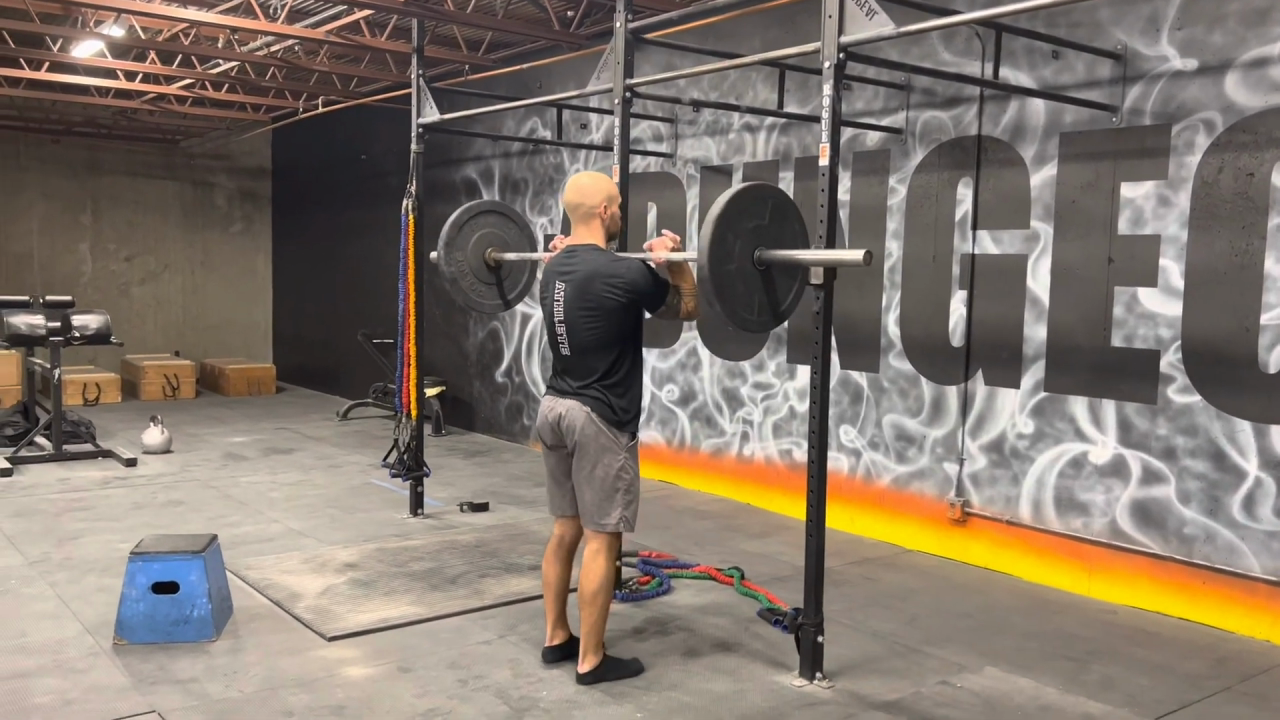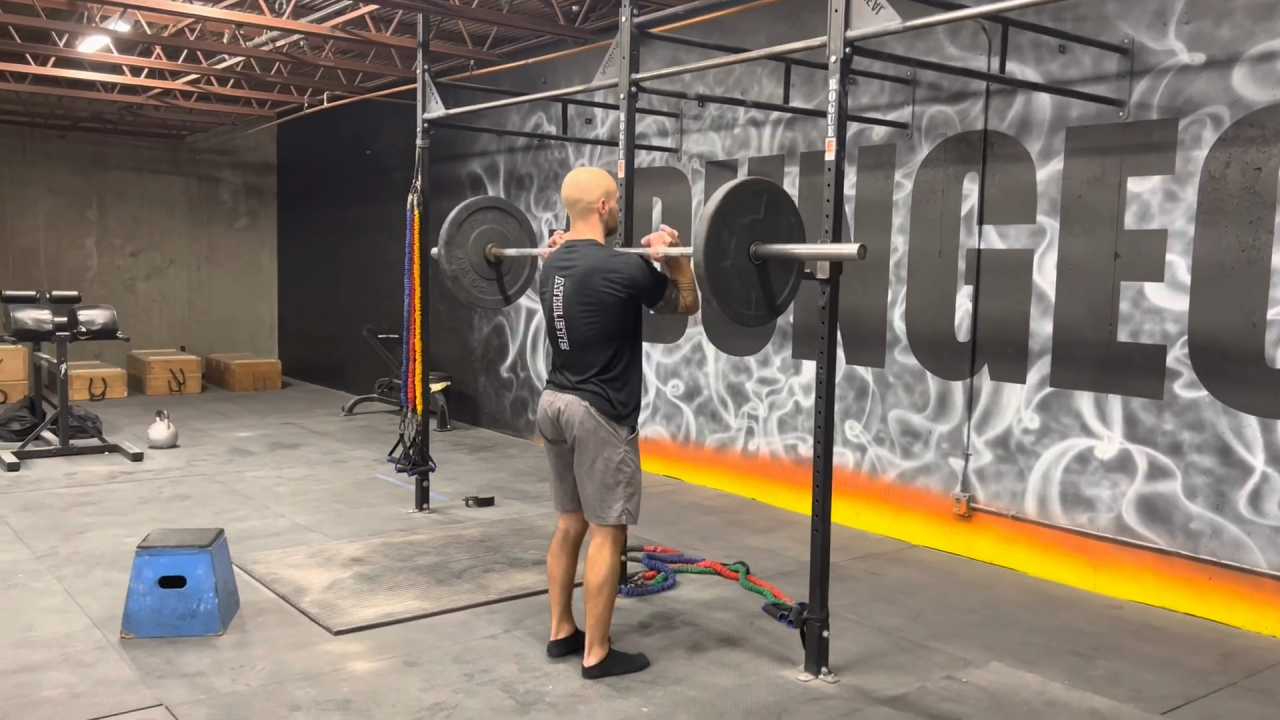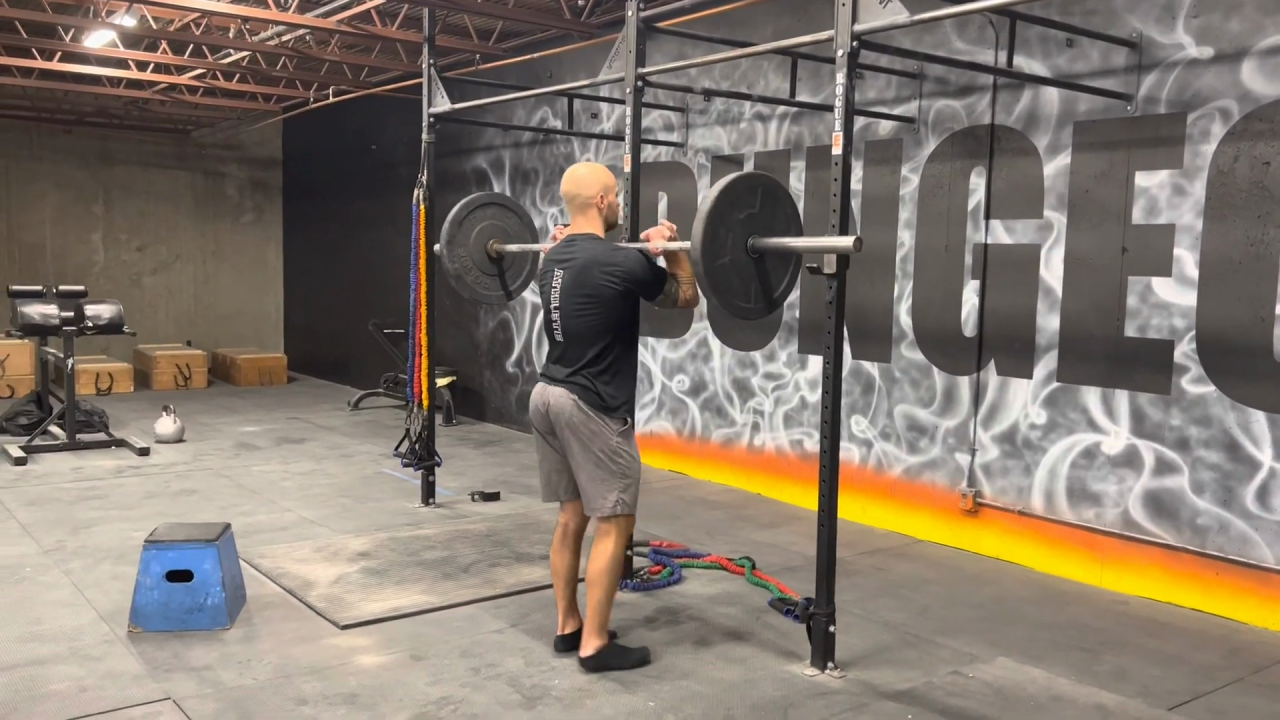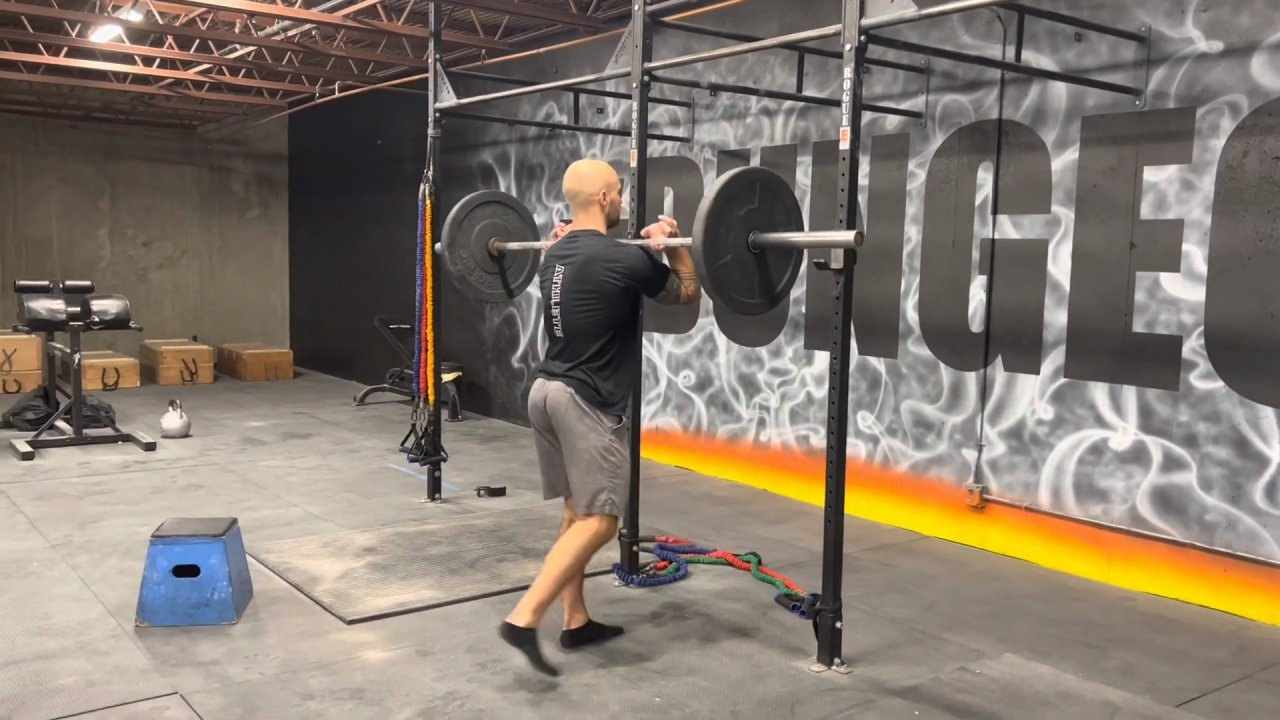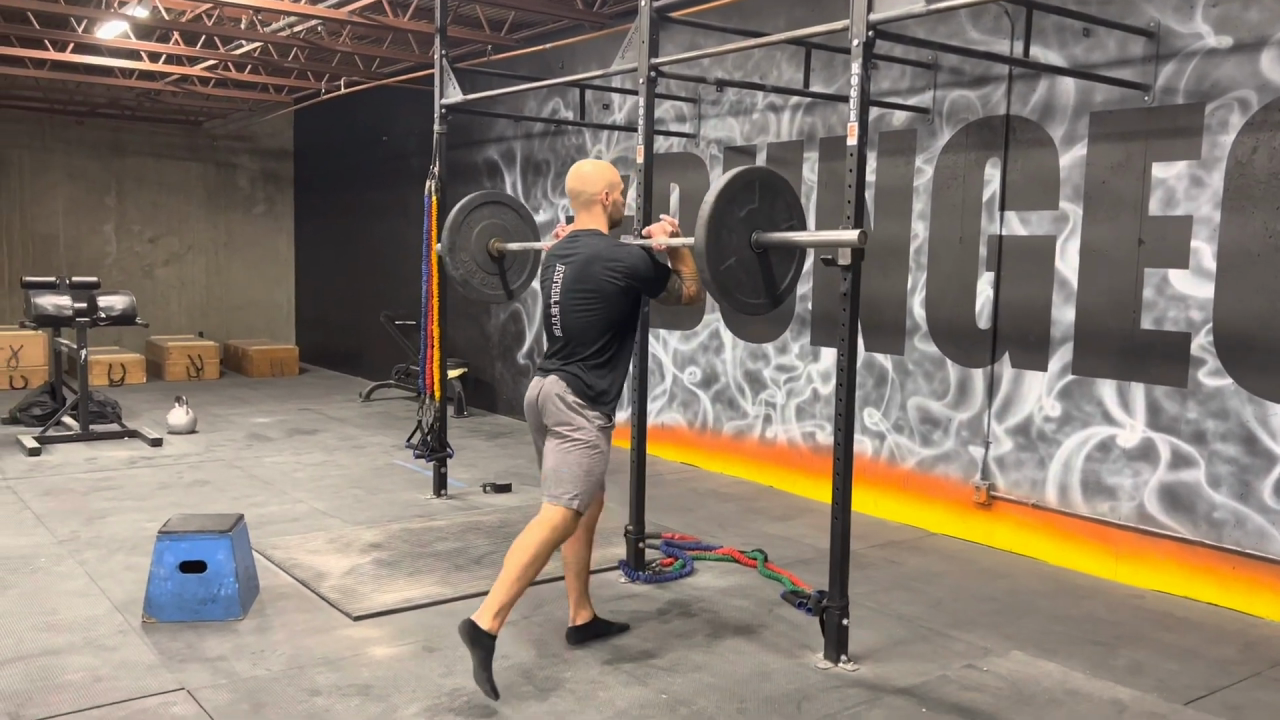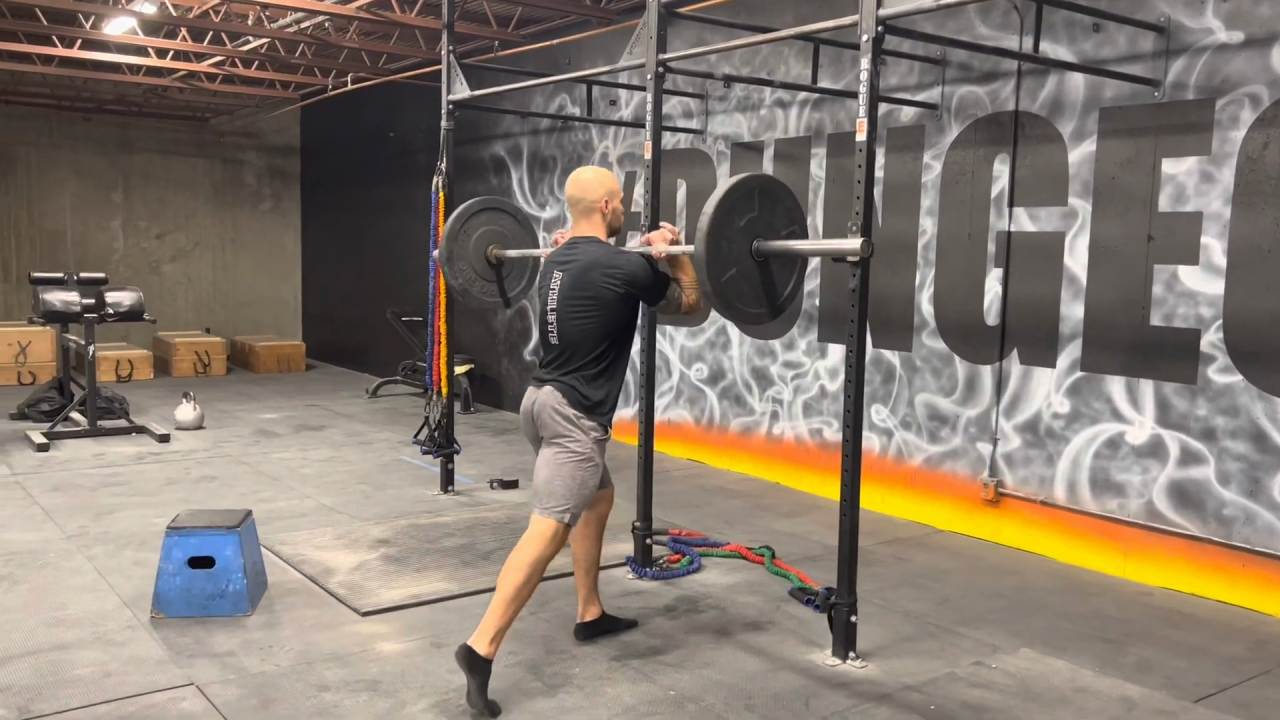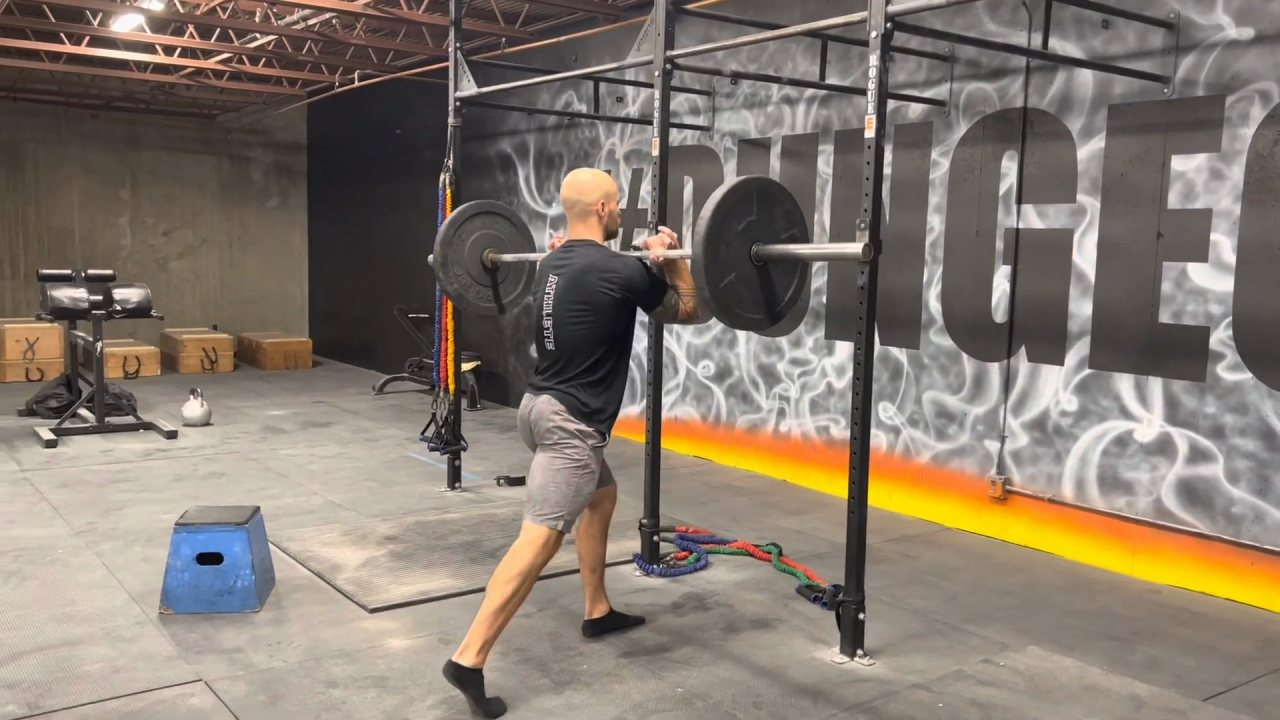
dt=0.2s
person 1, frame 1
left shoulder: (554, 268)
right shoulder: (625, 273)
right elbow: (687, 308)
right wrist: (674, 260)
left hip: (554, 409)
right hip: (600, 420)
left knee: (566, 530)
right knee: (601, 539)
left ankle: (556, 637)
right ankle: (591, 660)
person 1, frame 2
left shoulder: (552, 264)
right shoulder: (624, 269)
right elbow: (686, 303)
right wrist: (672, 254)
left hip: (554, 403)
right hip: (599, 414)
left knee: (571, 524)
right knee: (607, 533)
left ankle: (561, 632)
right ankle: (597, 654)
person 1, frame 3
left shoulder: (554, 258)
right shoulder: (622, 263)
right elbow: (686, 297)
right wrist: (671, 249)
left hip: (547, 395)
right hip: (591, 407)
left knee: (572, 516)
right knee: (614, 524)
left ankle: (568, 626)
right ankle: (595, 644)
person 1, frame 4
left shoulder: (556, 254)
right shoulder: (624, 258)
right elbow: (688, 292)
right wrist: (671, 244)
left hip: (546, 390)
right hip: (587, 401)
left knee: (577, 511)
right knee: (598, 520)
left ankle: (576, 621)
right ankle: (524, 618)
person 1, frame 5
left shoulder: (557, 254)
right shoulder: (625, 259)
right elbow: (690, 292)
right wrist: (673, 245)
left hip: (544, 389)
right hip: (579, 401)
left knee: (587, 505)
right knee: (559, 517)
left ankle: (581, 617)
right ankle: (486, 622)
person 1, frame 6
left shoulder: (556, 260)
right shoulder: (624, 266)
right elbow: (689, 301)
right wrist: (674, 251)
left hip: (542, 398)
right hip: (574, 412)
left knee: (597, 499)
right knee: (547, 530)
left ankle: (590, 613)
right ankle: (480, 647)
person 1, frame 7
left shoulder: (552, 264)
right shoulder: (621, 270)
right elbow: (687, 310)
right wrist: (670, 257)
left hip: (540, 404)
right hip: (571, 419)
left knee: (601, 497)
right knee: (538, 538)
left ankle: (597, 610)
right ankle: (469, 658)
